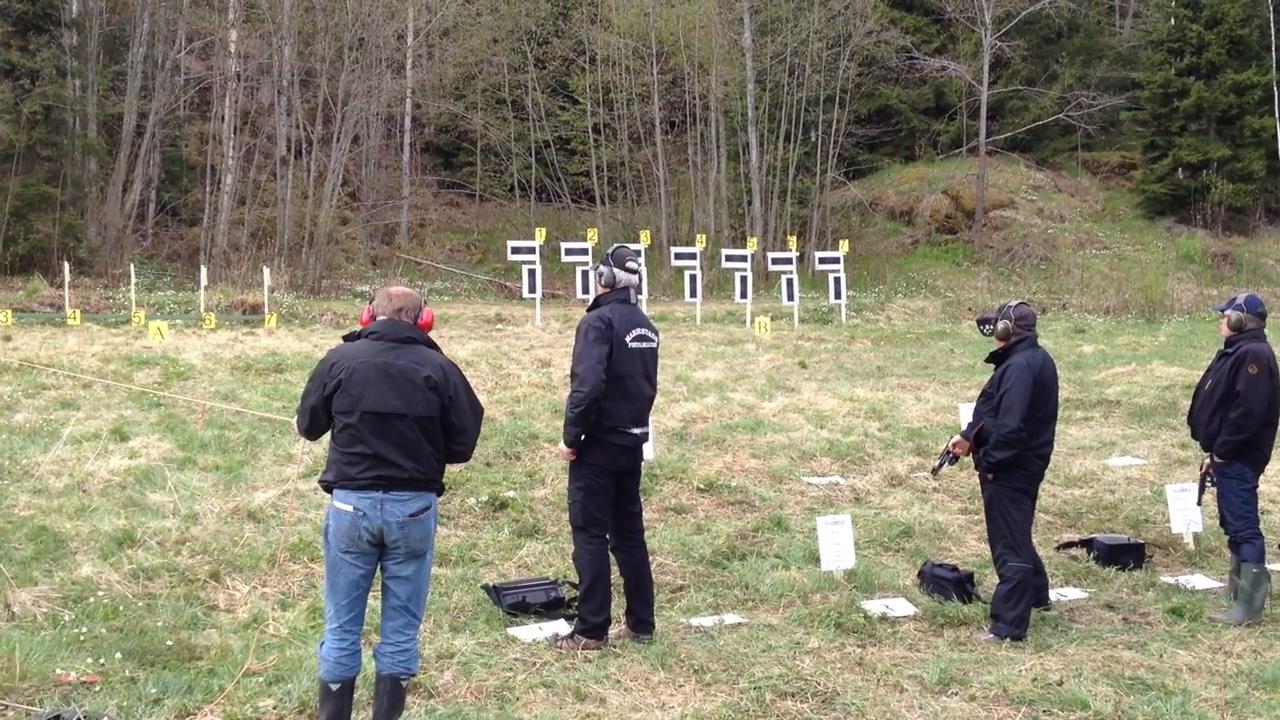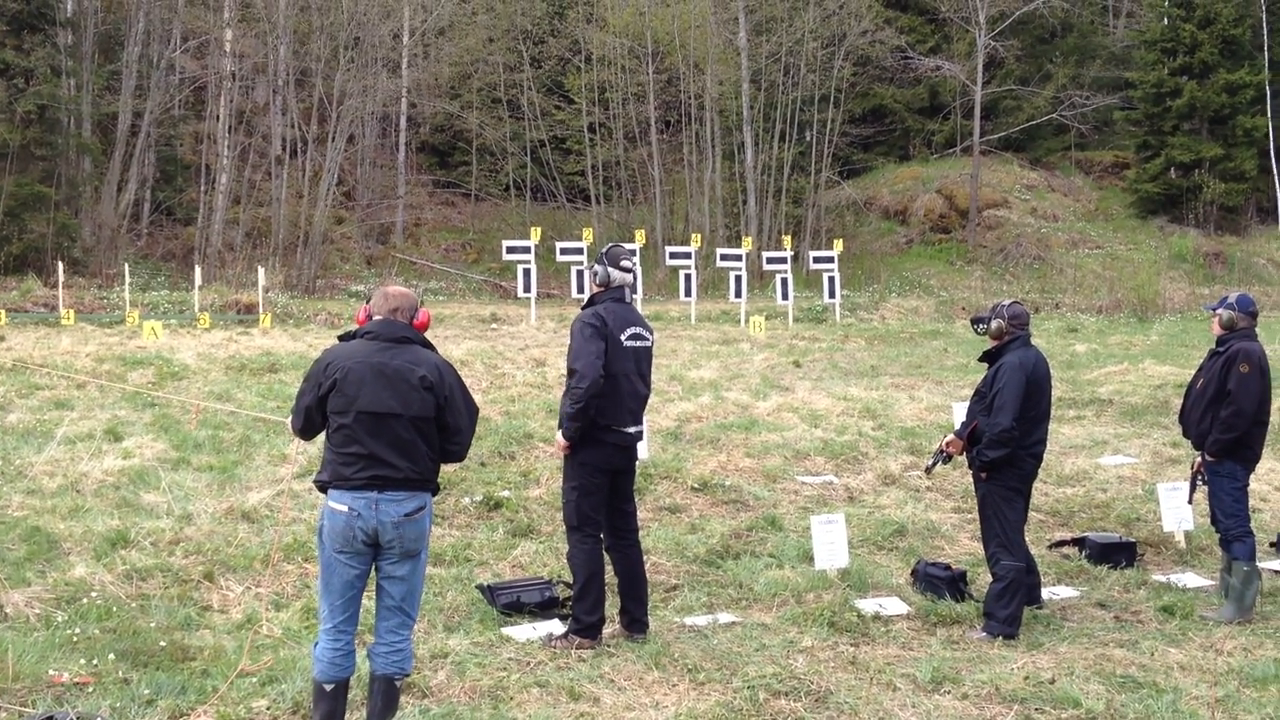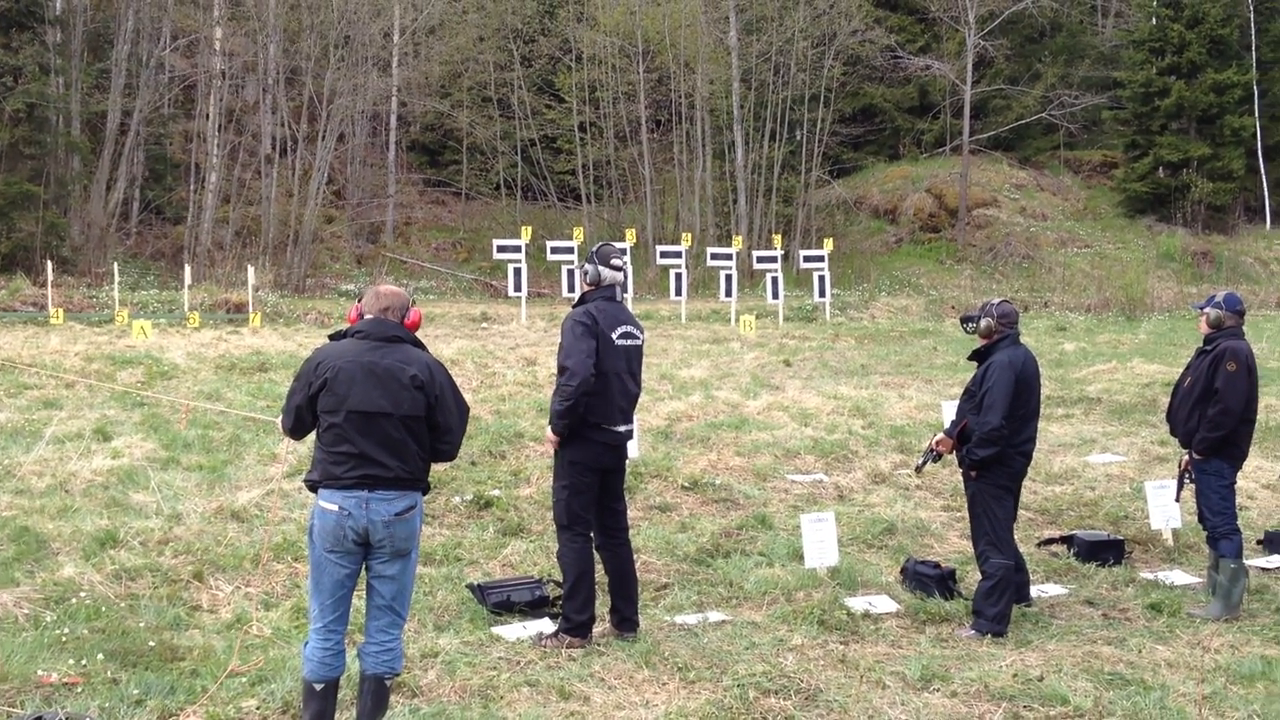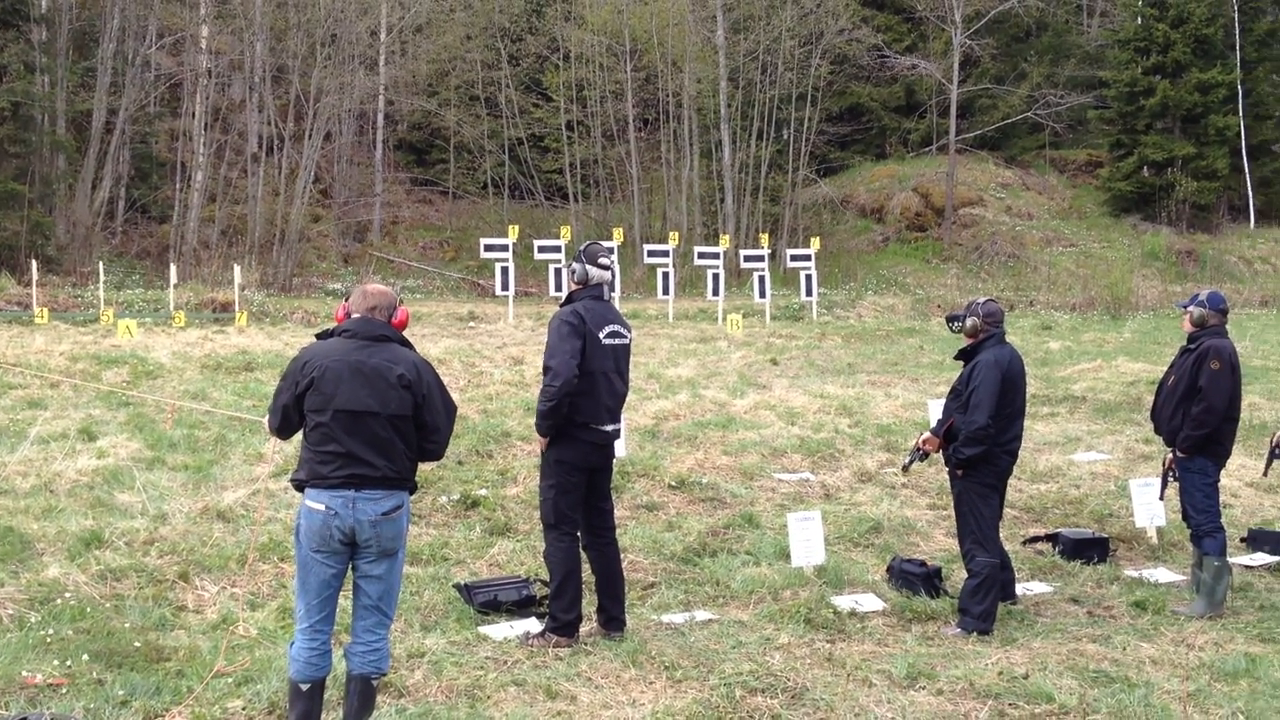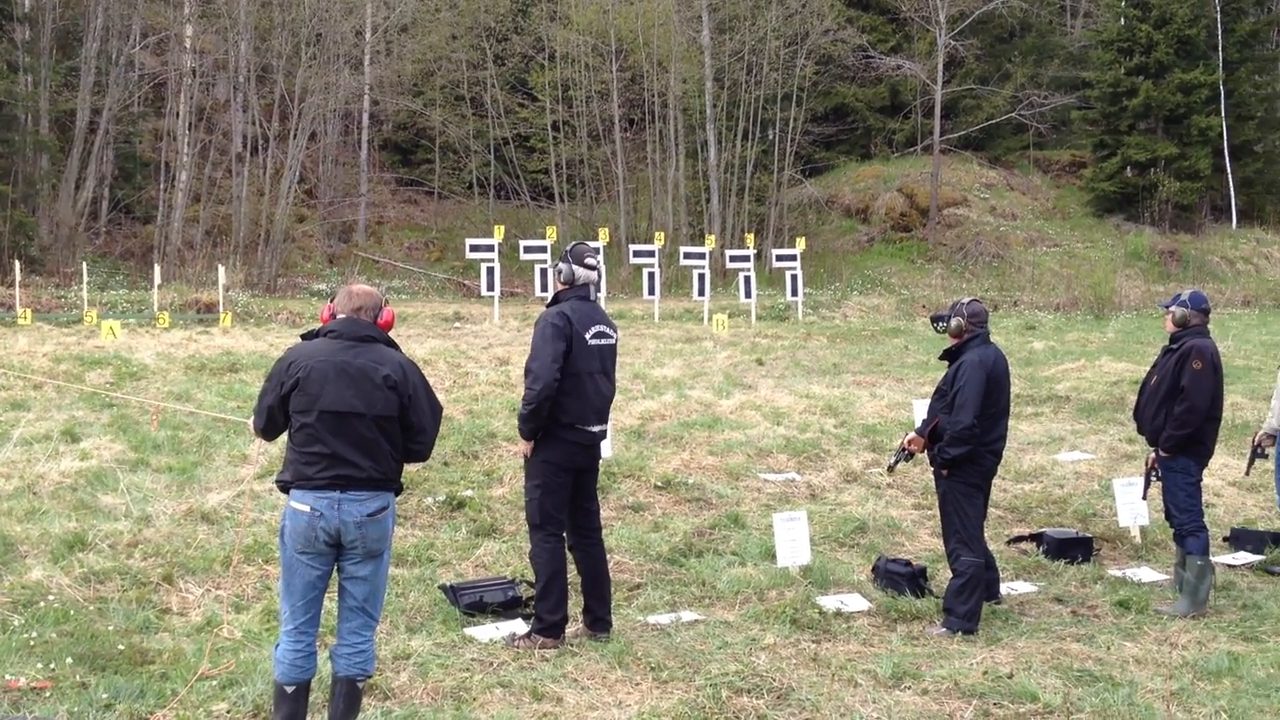
dt=0.1s
person 1, frame 1
left shoulder: (340, 359)
right shoulder: (440, 368)
left elbow: (308, 425)
right elbow: (462, 446)
left hip: (351, 504)
right hip: (414, 508)
left knee: (341, 627)
right knee: (401, 630)
person 1, frame 2
left shoulder: (335, 359)
right shoulder: (435, 368)
left elbow: (302, 425)
right elbow: (457, 446)
left hip: (346, 504)
right hip: (409, 507)
left knee: (335, 627)
right knee: (395, 630)
person 1, frame 3
left shoulder: (326, 358)
right shoulder: (426, 367)
left elbow: (292, 425)
right elbow: (448, 445)
left hip: (336, 503)
right hip: (399, 507)
left knee: (326, 627)
right knee: (385, 629)
person 1, frame 4
left shoulder: (312, 357)
right shoulder: (413, 366)
left elbow: (279, 424)
right elbow: (435, 444)
left hip: (322, 503)
right hip: (386, 506)
left knee: (312, 627)
right knee: (372, 629)
person 1, frame 5
left shoulder: (298, 358)
right shoulder: (399, 367)
left elbow: (264, 426)
right elbow: (421, 445)
left hip: (308, 504)
right hip: (372, 507)
left knee: (297, 628)
right knee: (357, 630)
person 2, frame 1
left shoulder: (599, 320)
right shoulder: (646, 326)
left elbow: (588, 384)
left wrist: (571, 435)
left hip: (599, 444)
right hip: (632, 442)
left knee: (590, 534)
right knee: (629, 532)
left ankle: (591, 630)
right ankle: (640, 622)
person 2, frame 2
left shoulder: (594, 318)
right shoulder: (640, 324)
left elbow: (586, 380)
left wrist: (568, 429)
left hip: (594, 443)
right hip: (626, 441)
left knee: (584, 534)
right knee: (623, 531)
left ankle: (585, 629)
right ankle: (635, 621)
person 2, frame 3
left shoulder: (585, 317)
right shoulder: (631, 323)
left elbow: (576, 377)
left wrist: (557, 425)
left hip: (583, 441)
right hip: (616, 439)
left knee: (574, 532)
right knee: (613, 530)
left ankle: (575, 629)
right ankle: (625, 620)
person 2, frame 4
left shoulder: (572, 316)
right shoulder: (618, 321)
left elbow: (560, 377)
left wrist: (544, 426)
left hip: (570, 440)
right hip: (604, 438)
left knee: (561, 531)
right knee: (600, 529)
left ankle: (562, 628)
right ankle: (611, 619)
person 2, frame 5
left shoulder: (558, 317)
right shoulder: (605, 322)
left elbow: (541, 381)
left wrist: (527, 431)
left hip: (556, 441)
right hip: (590, 439)
left knee: (547, 532)
right knee: (586, 530)
left ankle: (548, 629)
right ankle: (598, 620)
person 3, frame 1
left shoulder: (1019, 365)
right shoulder: (1037, 358)
left elbow: (1010, 426)
right elbow: (996, 411)
left wrist: (988, 461)
right wrist: (969, 435)
left hip: (1010, 467)
right hip: (1026, 462)
left knee: (1009, 544)
right knee: (1017, 535)
left ankle: (1008, 624)
right ankle: (1036, 594)
person 3, frame 2
left shoulder: (1012, 364)
right shoulder: (1030, 357)
left elbow: (1003, 425)
right elbow: (989, 410)
left wrist: (982, 461)
right wrist: (963, 435)
left hip: (1003, 466)
right hip: (1019, 461)
left knee: (1002, 542)
right knee: (1010, 533)
left ankle: (1001, 623)
right ankle: (1028, 592)
person 3, frame 3
left shoulder: (1001, 363)
right shoulder: (1019, 356)
left elbow: (992, 423)
right elbow: (978, 409)
left wrist: (972, 459)
right wrist: (952, 433)
left hip: (993, 464)
right hip: (1009, 459)
left knee: (991, 541)
right knee: (1000, 531)
left ankle: (989, 621)
right ankle: (1017, 590)
person 3, frame 4
left shoulder: (988, 362)
right shoulder: (1004, 355)
left elbow: (979, 422)
right elbow: (964, 408)
left wrist: (958, 458)
right wrist: (938, 432)
left hip: (979, 463)
right hip: (994, 458)
left knee: (977, 539)
right knee: (985, 530)
left ankle: (975, 619)
right ankle: (1003, 588)
person 3, frame 5
left shoulder: (972, 363)
right shoulder: (988, 355)
left elbow: (964, 422)
right elbow: (949, 408)
left wrist: (944, 458)
right wrist: (923, 432)
left hip: (963, 463)
right hip: (979, 458)
left knee: (961, 539)
right knee: (969, 530)
left ankle: (960, 618)
right ankle: (987, 588)
person 4, frame 1
right shoulder: (1235, 351)
left elbow: (1248, 410)
left wrist: (1222, 450)
right wrist: (1214, 452)
left hip: (1239, 458)
right hip: (1229, 456)
left knee: (1244, 528)
right knee: (1234, 526)
left ankle: (1249, 607)
right ankle: (1238, 591)
person 4, frame 2
left shoulder: (1245, 353)
right shoulder: (1227, 350)
left elbow: (1239, 408)
left wrist: (1213, 448)
right wrist: (1205, 450)
left hip: (1230, 456)
right hip: (1220, 455)
left knee: (1235, 526)
right knee: (1225, 524)
left ankle: (1239, 605)
right ankle: (1229, 589)
person 4, frame 3
left shoulder: (1232, 352)
right shoulder: (1214, 349)
left elbow: (1227, 407)
left wrist: (1201, 446)
right wrist: (1192, 448)
left hip: (1217, 455)
right hip: (1207, 453)
left knee: (1222, 523)
right knee: (1212, 521)
left ankle: (1227, 602)
right ankle: (1216, 587)
person 4, frame 4
left shoulder: (1215, 350)
right shoulder: (1198, 347)
left elbow: (1210, 405)
left wrist: (1184, 444)
right wrist: (1177, 446)
left hip: (1200, 453)
right hip: (1191, 451)
left knee: (1205, 521)
right knee: (1196, 519)
left ankle: (1210, 599)
right ankle: (1200, 585)
person 4, frame 5
left shoulder: (1197, 350)
right shoulder: (1180, 347)
left elbow: (1193, 405)
left wrist: (1167, 444)
right wrist: (1158, 445)
left hip: (1183, 452)
right hip: (1173, 450)
left knee: (1188, 520)
right knee: (1179, 518)
left ankle: (1193, 599)
right ankle: (1183, 584)
